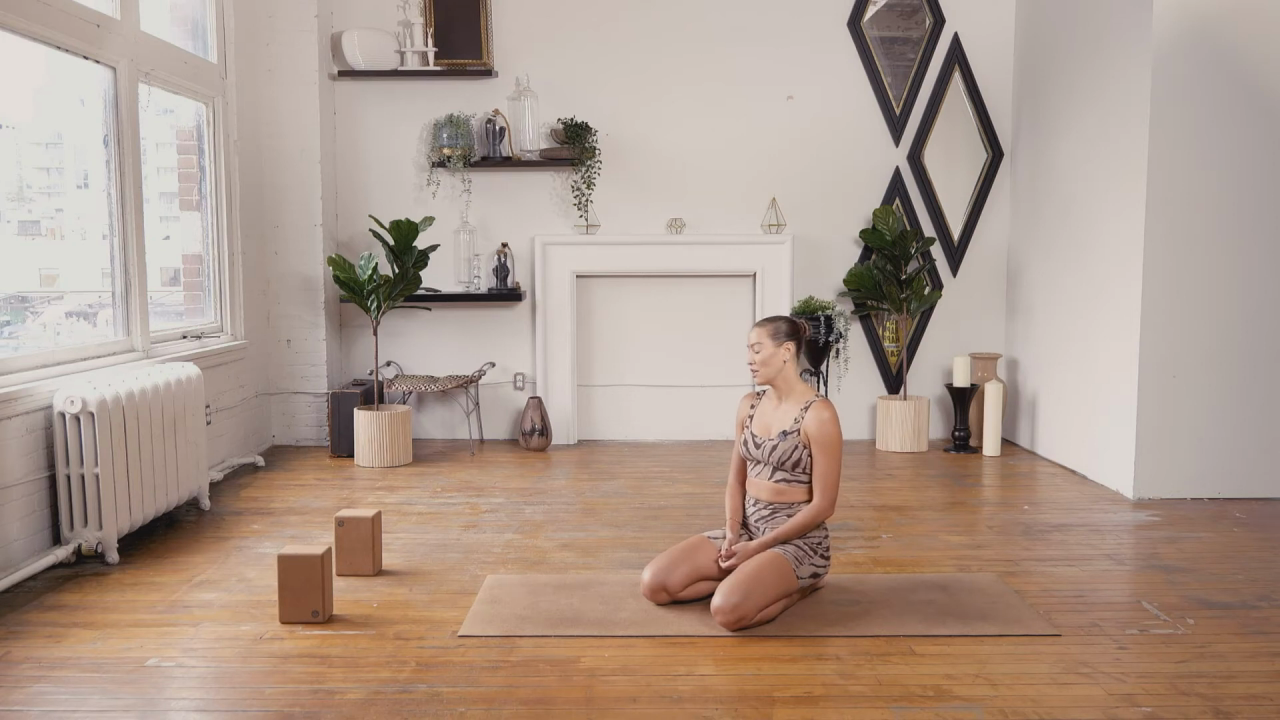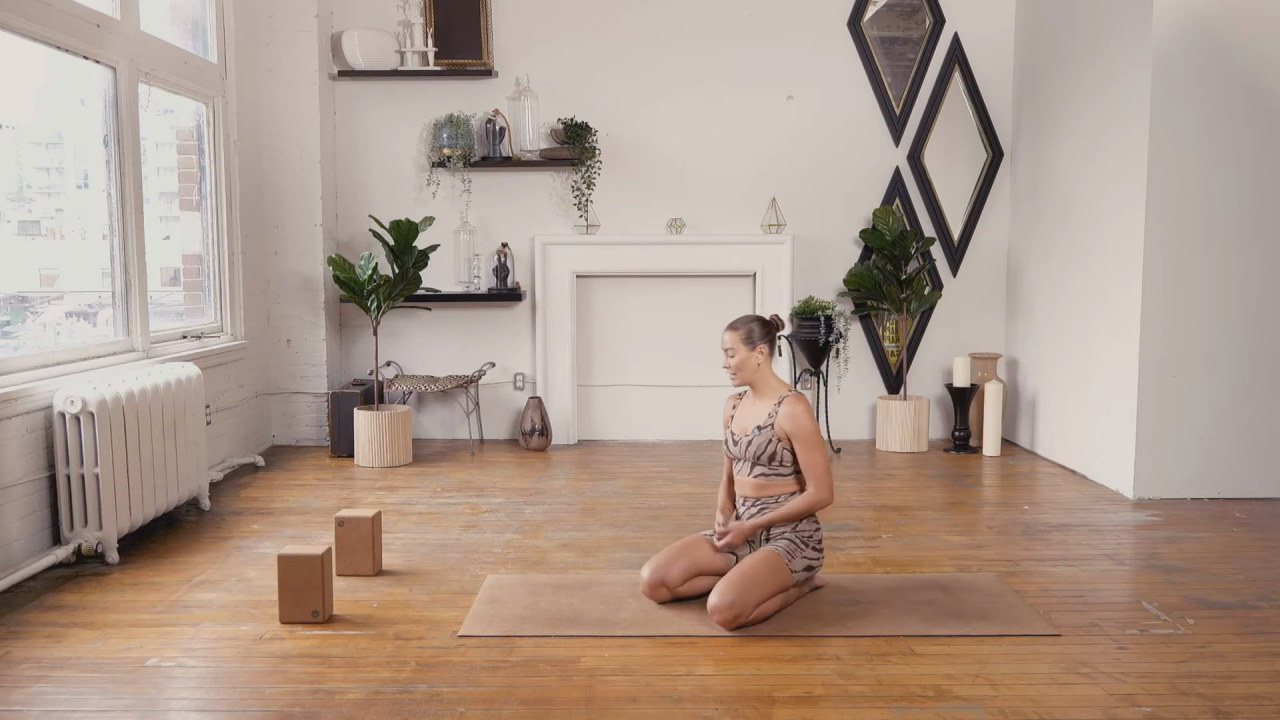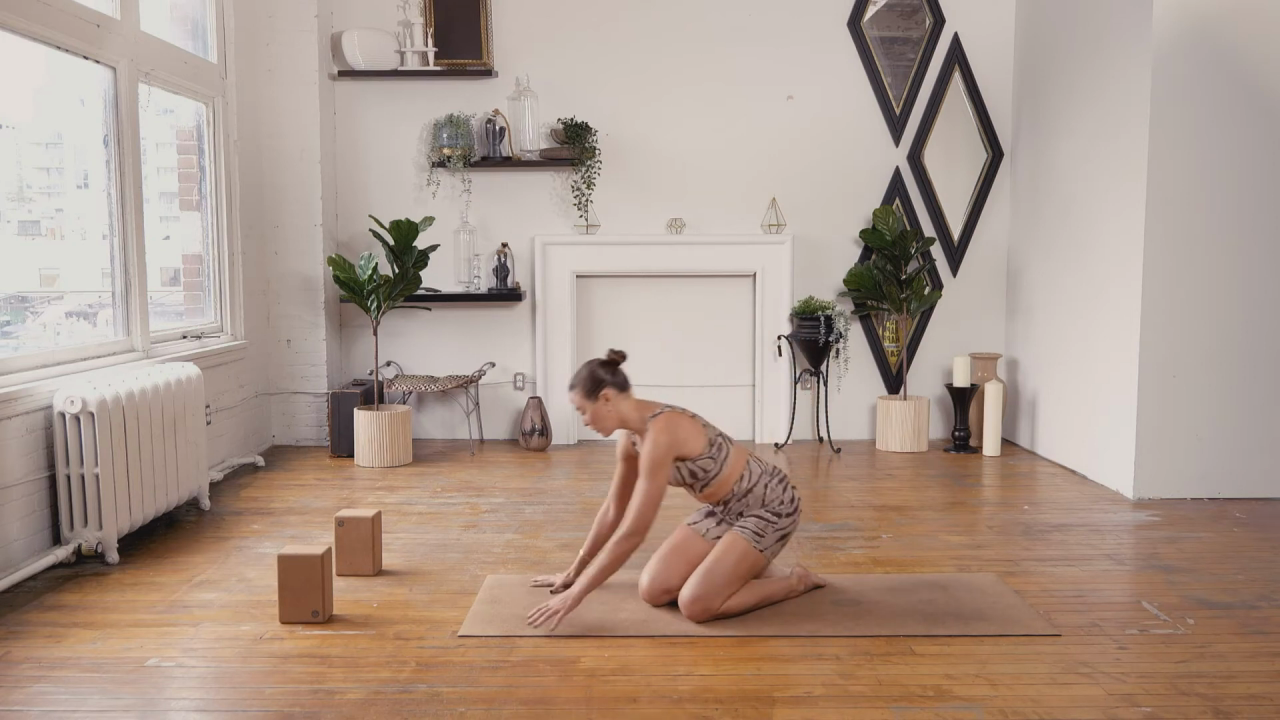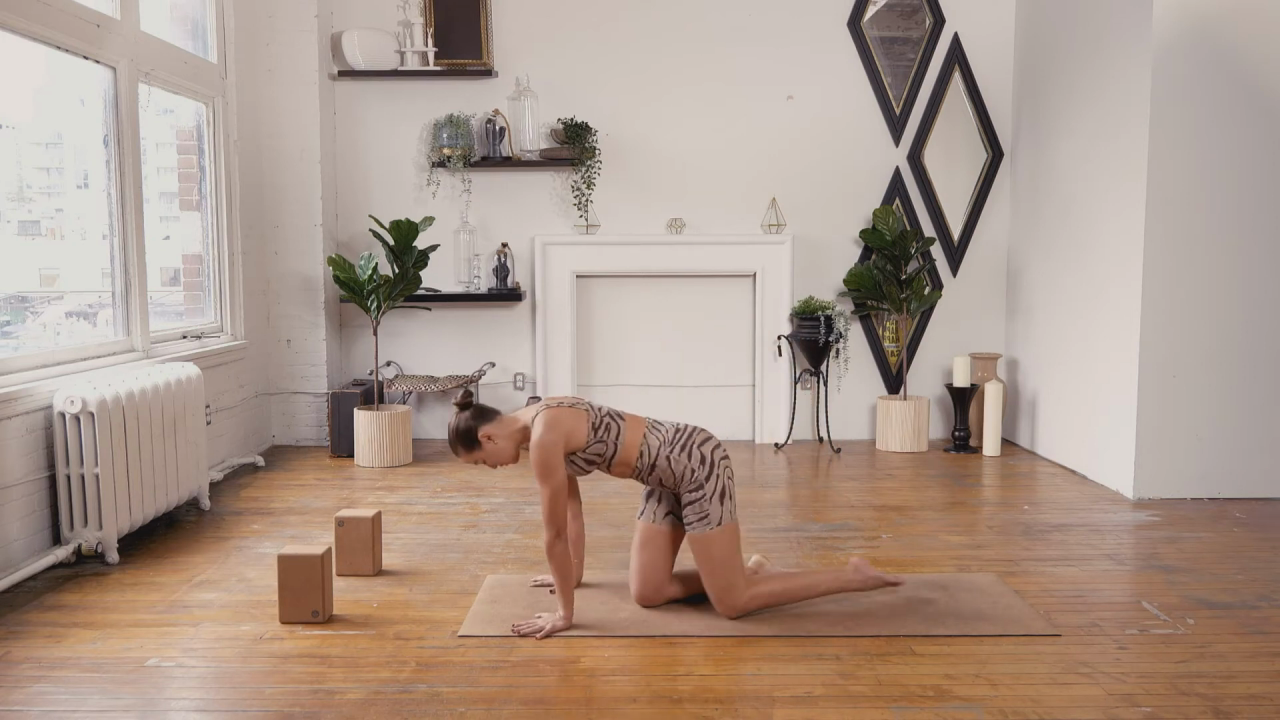
dt=0.7s
person 1, frame 1
left shoulder: (819, 414)
right shoulder: (749, 405)
left elbow: (823, 505)
left wrist: (757, 547)
right wrist: (732, 532)
left hip: (797, 539)
right hip: (747, 527)
left knee: (727, 609)
right knee: (653, 584)
left ankle: (800, 585)
right ankle: (752, 578)
person 1, frame 2
left shoulder: (793, 408)
right shoulder: (733, 406)
left elbow: (821, 494)
left wrist: (752, 526)
right wrist: (723, 515)
left hip: (790, 535)
right hip: (743, 528)
left knee: (724, 609)
right knee: (653, 581)
left ankle: (798, 583)
right ankle: (747, 577)
person 1, frame 3
left shoulder: (660, 433)
right shoulder: (631, 436)
left elbow: (634, 531)
right elbow: (612, 511)
left wrist: (577, 594)
right wrist: (575, 570)
left hip: (769, 506)
right hip: (724, 507)
left knee: (695, 605)
right knee: (653, 590)
left ankle: (795, 581)
right ankle: (753, 564)
person 1, frame 4
left shoulder: (543, 436)
right shoulder: (543, 423)
left elbow: (556, 534)
right elbow: (572, 509)
left wrist: (565, 612)
right wrist: (571, 576)
left hip: (697, 466)
right hip: (671, 474)
left knee: (732, 603)
right knee: (646, 594)
left ankle: (853, 576)
right ankle: (749, 570)
